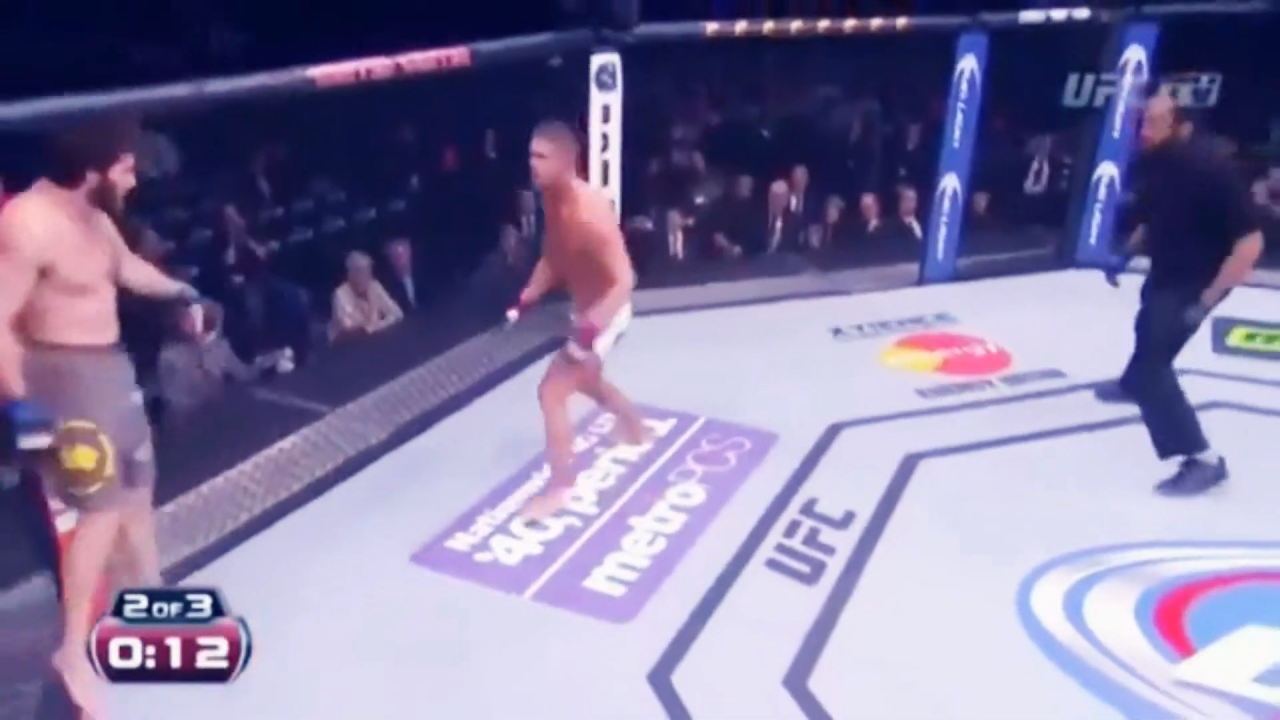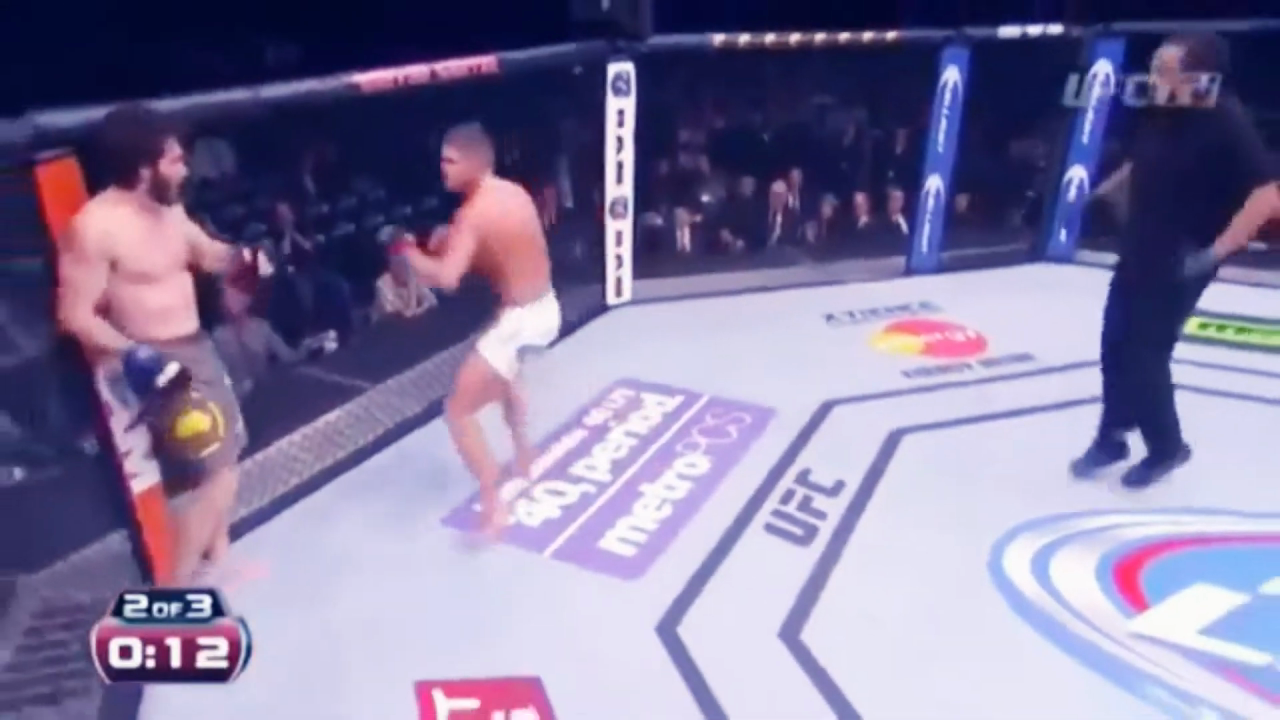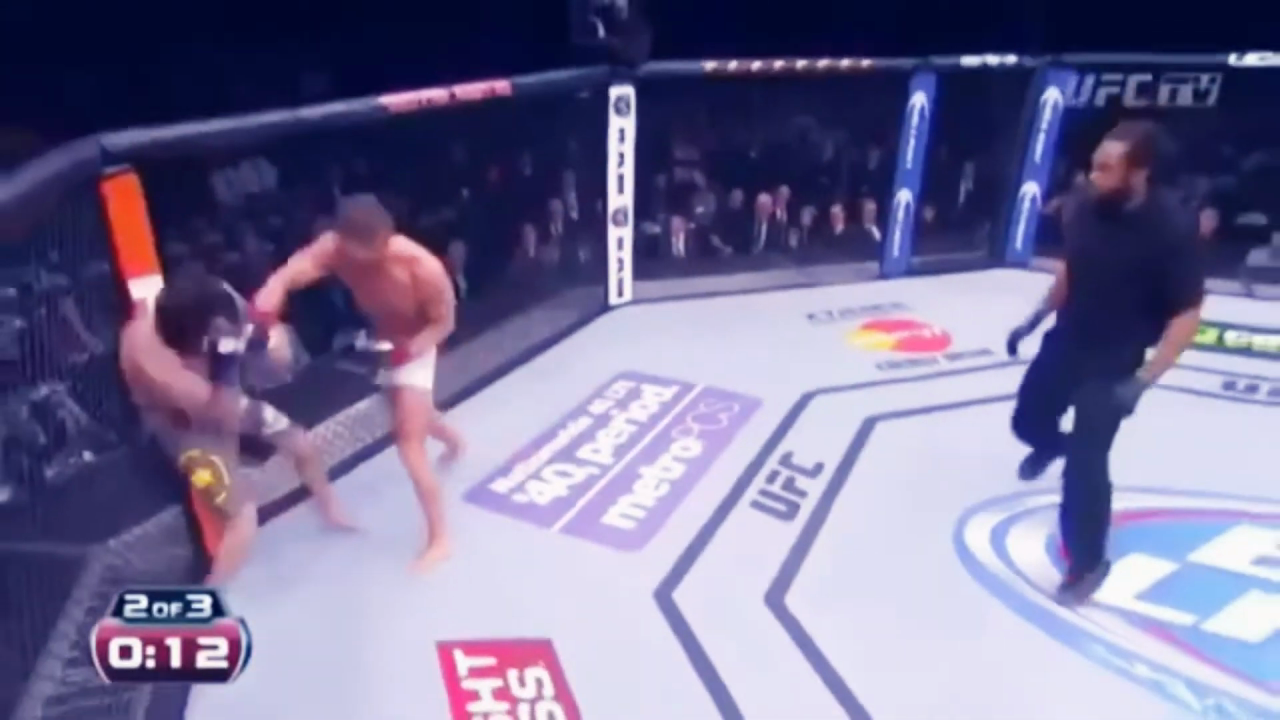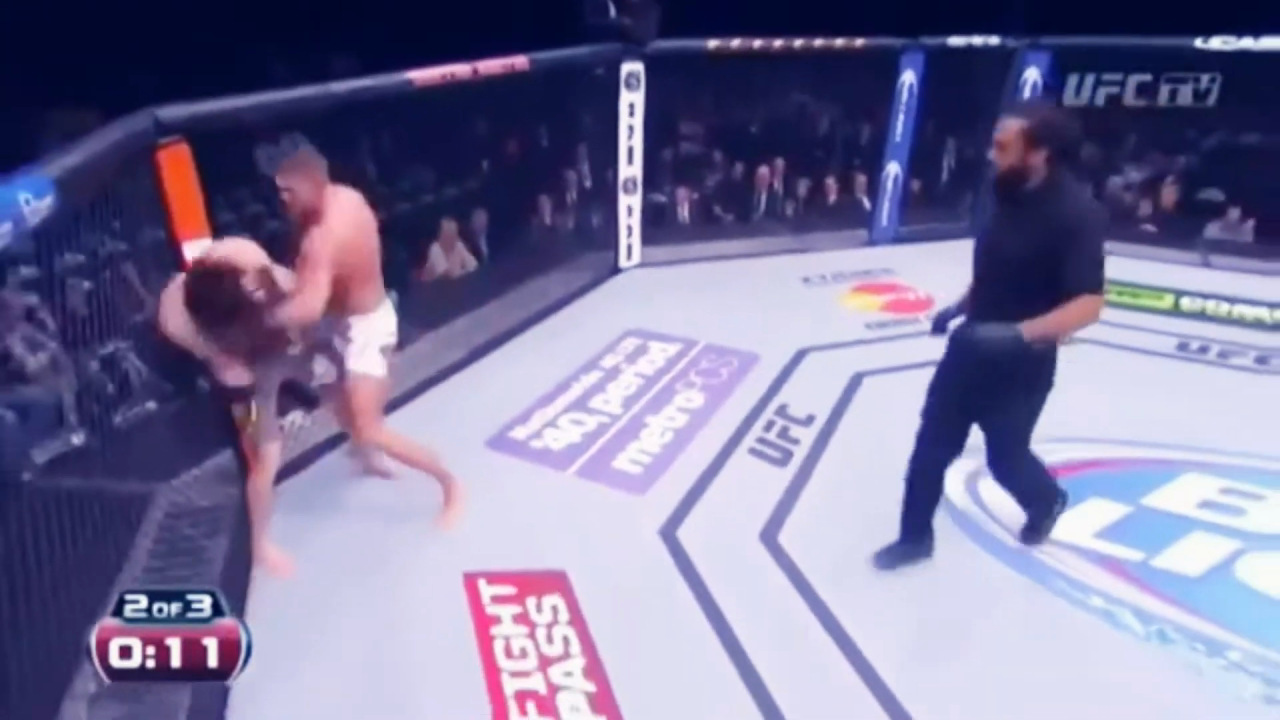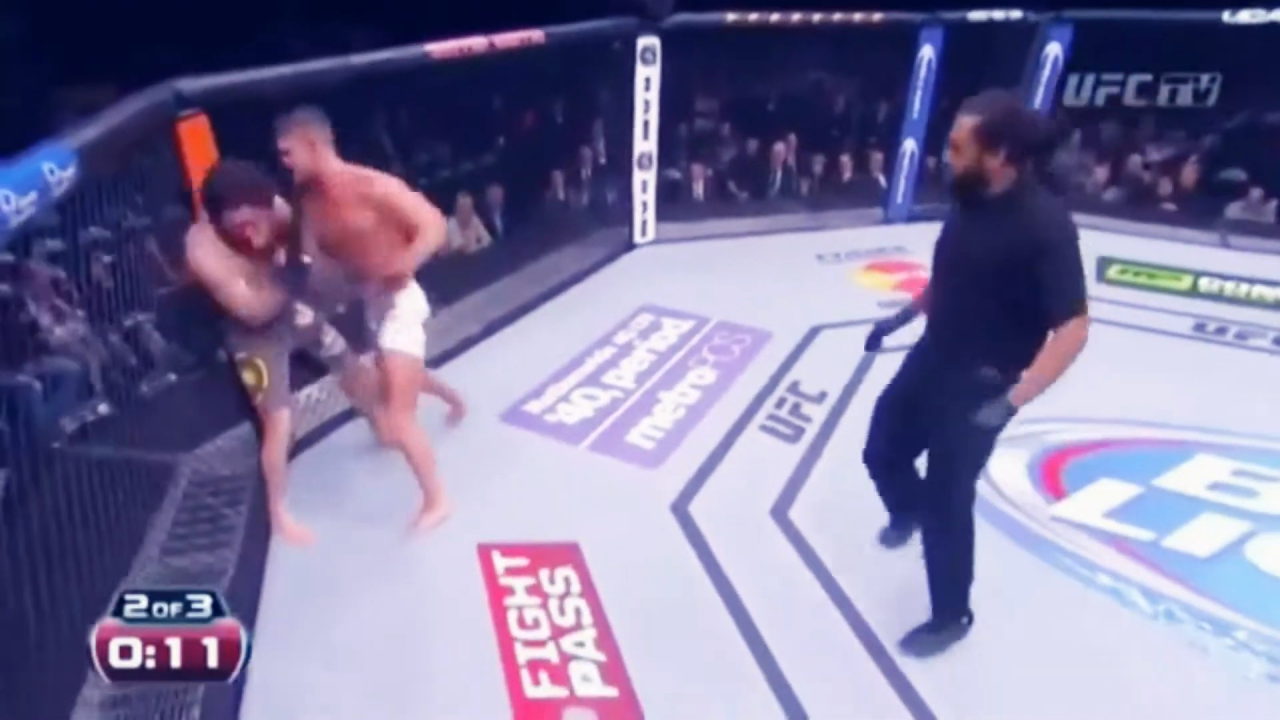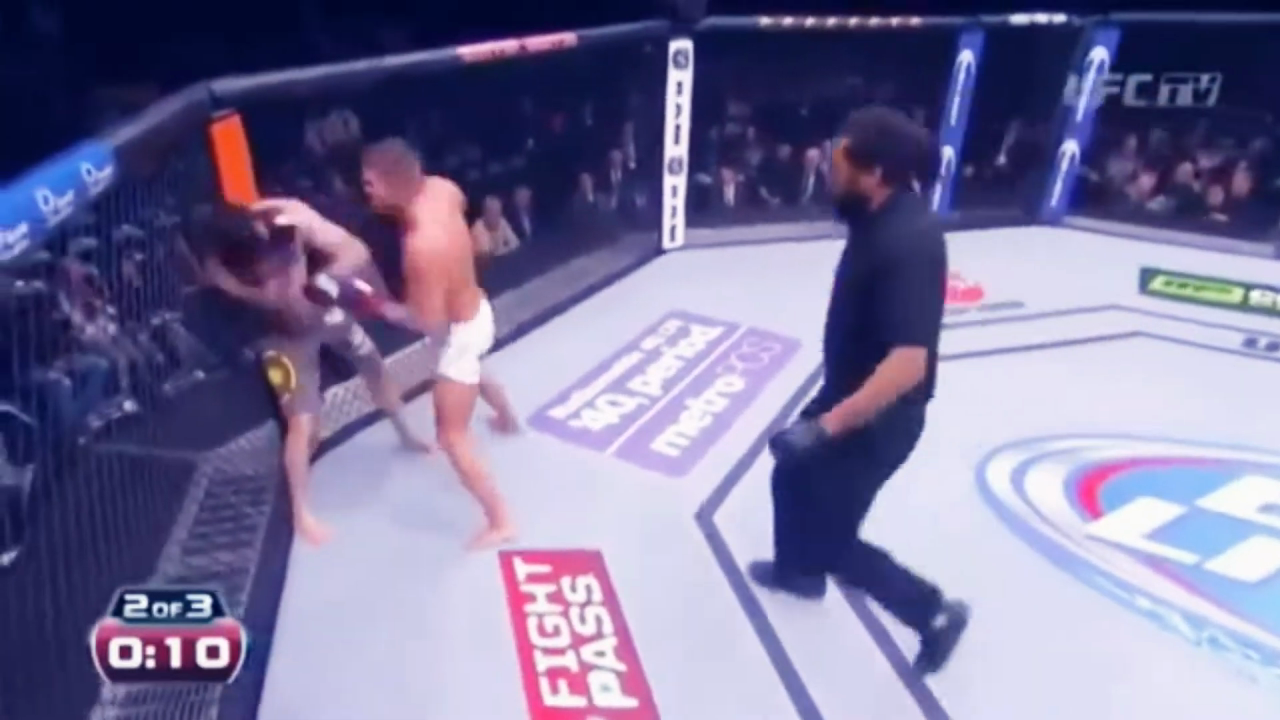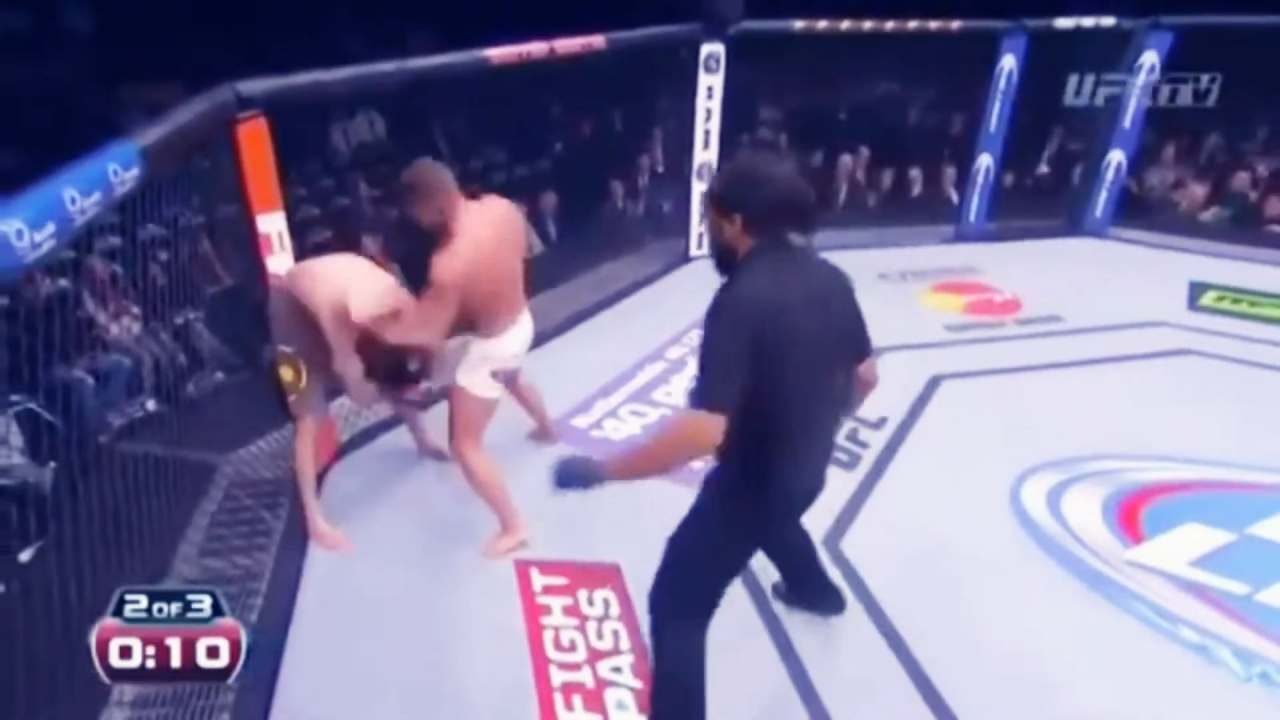
dt=0.4s
person 1, frame 1
left shoulder: (1209, 168)
right shoulder: (1154, 160)
left elbow: (1250, 242)
left wrist: (1206, 300)
right wrist: (1126, 252)
left hip: (1195, 281)
right hip: (1167, 270)
left knee: (1150, 361)
right knee: (1148, 330)
left ankle: (1202, 459)
right ankle: (1135, 384)
person 1, frame 2
left shoulder: (1226, 123)
right shoulder: (1157, 114)
left wrist: (1215, 252)
right wrist: (1097, 195)
left hip: (1182, 261)
right hip: (1138, 249)
left knee: (1146, 355)
right knee: (1116, 345)
left ankle: (1167, 448)
right ankle: (1111, 440)
person 1, frame 3
left shoulder: (1171, 228)
right shoulder: (1086, 207)
left elbow: (1187, 316)
left wrist: (1144, 379)
right wrist: (1035, 319)
left hip: (1112, 364)
right hip: (1064, 341)
left knee: (1086, 463)
right knee: (1028, 420)
left ankle: (1088, 563)
right ankle: (1051, 446)
person 1, frame 4
left shoulder: (1074, 213)
right shoulder: (1007, 193)
left elbow: (1086, 306)
left wrist: (1019, 334)
right wrist: (960, 305)
left hip: (1022, 360)
right hip: (974, 340)
left knee: (1006, 461)
right knee: (932, 446)
left ankle: (1046, 504)
right ankle: (915, 538)
person 1, frame 5
left shoulder: (1044, 225)
right shoulder: (970, 198)
left elbow: (1072, 329)
left wrist: (1013, 400)
right wrist: (902, 316)
left hip: (979, 385)
right hip: (932, 356)
left knee: (949, 497)
right knee: (882, 451)
left ankle: (951, 614)
right ankle: (911, 512)
person 1, frame 6
left shoulder: (904, 242)
right shoulder: (886, 221)
left elbow: (908, 363)
left wrist: (822, 426)
left hip: (880, 414)
right hip: (850, 392)
left knee: (833, 543)
right knee: (792, 476)
left ankle: (934, 614)
right ankle: (797, 568)
person 1, frame 7
left shoulder: (743, 302)
right shoulder: (827, 278)
left elbow: (701, 433)
right elbow: (864, 375)
left wrist: (600, 469)
left hip: (756, 475)
right hip: (804, 463)
left knee: (676, 607)
right knee: (770, 517)
right ankle: (817, 590)
person 2, frame 1
left shoulder: (589, 214)
right shoulder: (550, 200)
left elbow: (624, 281)
left wrist: (594, 326)
right wrist: (525, 300)
left hip: (600, 314)
right hip: (584, 307)
left knee: (552, 393)
right knee: (587, 380)
left ankle: (559, 487)
right ankle: (636, 429)
person 2, frame 2
left shoulder: (473, 213)
right shoulder: (514, 193)
left elbow: (446, 277)
left wrist: (405, 250)
right wrist: (447, 243)
left hip: (519, 319)
right hip: (545, 309)
left knee: (458, 411)
right knee: (498, 381)
left ankle: (492, 505)
right ankle: (523, 455)
person 2, frame 3
left shoulder: (423, 269)
right shoulder: (336, 247)
left elbow: (442, 323)
right elbow: (286, 278)
left wrist: (402, 352)
right wrist: (263, 313)
left hip: (411, 351)
right hip: (381, 345)
left knee: (410, 446)
right knee: (412, 413)
left ankle: (439, 539)
right ankle: (453, 439)
person 2, frame 4
left shoulder: (324, 235)
right shoulder: (349, 198)
left elbow: (310, 308)
left wrist: (263, 316)
left hip: (367, 327)
right hip: (351, 320)
left knee: (369, 431)
right knee: (345, 405)
left ankle: (449, 485)
right ankle: (366, 458)
person 2, frame 5
left shoulder: (372, 186)
right shoulder: (312, 200)
left elbow: (434, 227)
right elbow: (311, 255)
left wrist: (397, 268)
left hip: (399, 303)
right hip: (376, 302)
left knee: (398, 417)
right knee: (397, 377)
left ankle: (436, 501)
right ankle: (455, 400)
person 2, frame 6
left shoulder: (422, 245)
right shoulder: (436, 189)
left elbow: (429, 322)
left hip: (460, 331)
right hip: (477, 312)
left knee: (452, 438)
right knee: (477, 379)
left ankle: (500, 523)
right ankle: (507, 419)
person 2, frame 7
left shoulder: (450, 263)
right shoulder: (500, 207)
left elbow: (428, 330)
left wrist: (380, 327)
left hip: (493, 344)
right hip: (520, 323)
left knee: (463, 444)
right knee: (514, 381)
left ankle: (512, 527)
right ankle: (547, 428)
person 3, frame 1
left shoulder: (91, 212)
left elbow: (124, 266)
left wrist: (182, 293)
left hip: (111, 361)
right hip: (67, 372)
left knee: (137, 486)
right knee: (103, 510)
right ankle: (75, 651)
person 3, frame 2
left shoulder: (167, 209)
right shoulder: (96, 227)
left elbow: (205, 253)
right elbow: (75, 316)
left wrist: (238, 258)
right wrist: (135, 356)
left hip: (198, 348)
right hip: (158, 363)
left knee: (228, 454)
right knee: (220, 477)
left ankle: (217, 556)
person 3, frame 3
right shoulder: (147, 346)
right elbow: (221, 408)
right wrist: (225, 365)
left hip: (213, 397)
right hip: (180, 419)
left knee: (303, 445)
right knee: (242, 518)
left ankle: (331, 513)
person 3, frame 4
left shoulder: (241, 254)
right shoulder: (174, 318)
right elbow: (225, 363)
left wrist: (276, 292)
left hip: (281, 340)
right hip: (248, 364)
right knee: (268, 456)
right ankle: (260, 545)
person 3, frame 5
left shoulder: (268, 204)
right shoulder: (202, 251)
right elbow: (257, 313)
right wrist: (284, 271)
left hip: (288, 307)
right hip: (254, 332)
left knee: (349, 363)
right knee: (280, 422)
right ankle: (279, 513)
person 3, frame 6
left shoulder: (282, 216)
right shoulder: (222, 271)
left elbow: (355, 253)
right elbow: (291, 308)
left hip: (320, 308)
right hip: (286, 331)
left knee: (374, 366)
right knee: (303, 421)
left ankle: (406, 434)
right ankle: (302, 514)
person 3, frame 7
left shoulder: (399, 302)
right elbow: (361, 395)
right hip: (291, 303)
left knee: (394, 378)
right knee: (310, 418)
left ankle: (423, 441)
right ankle: (313, 518)
